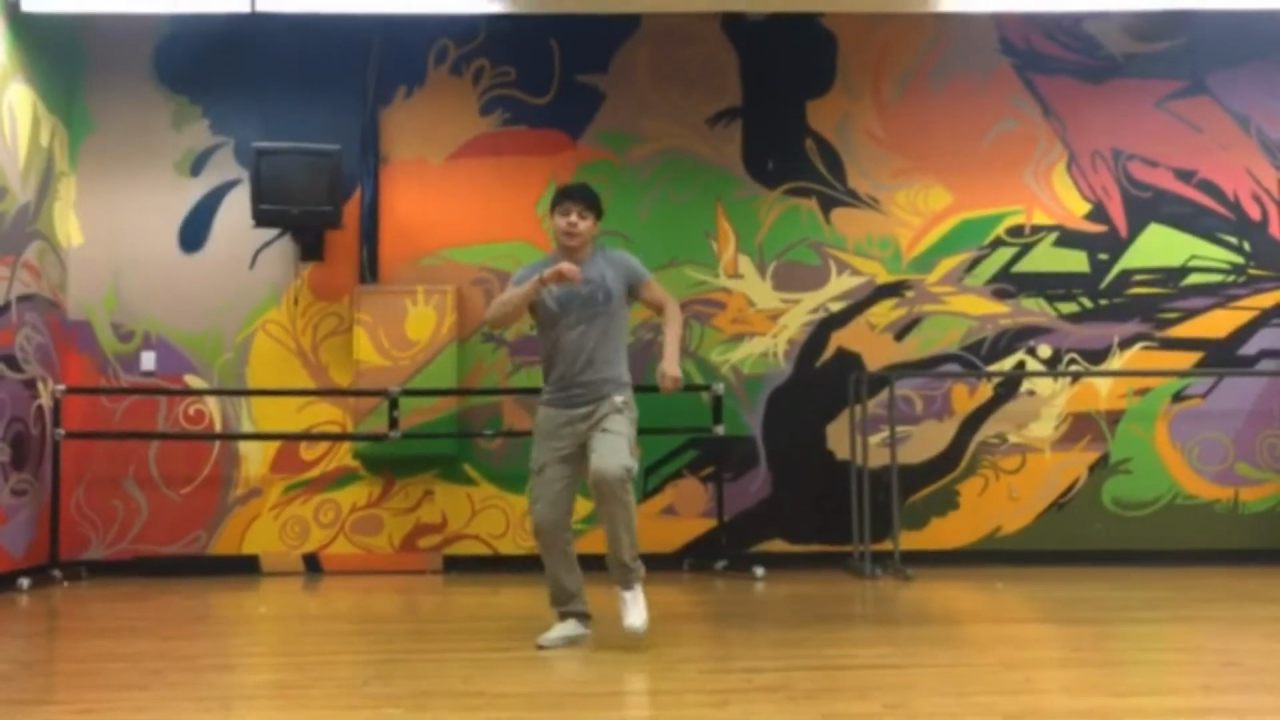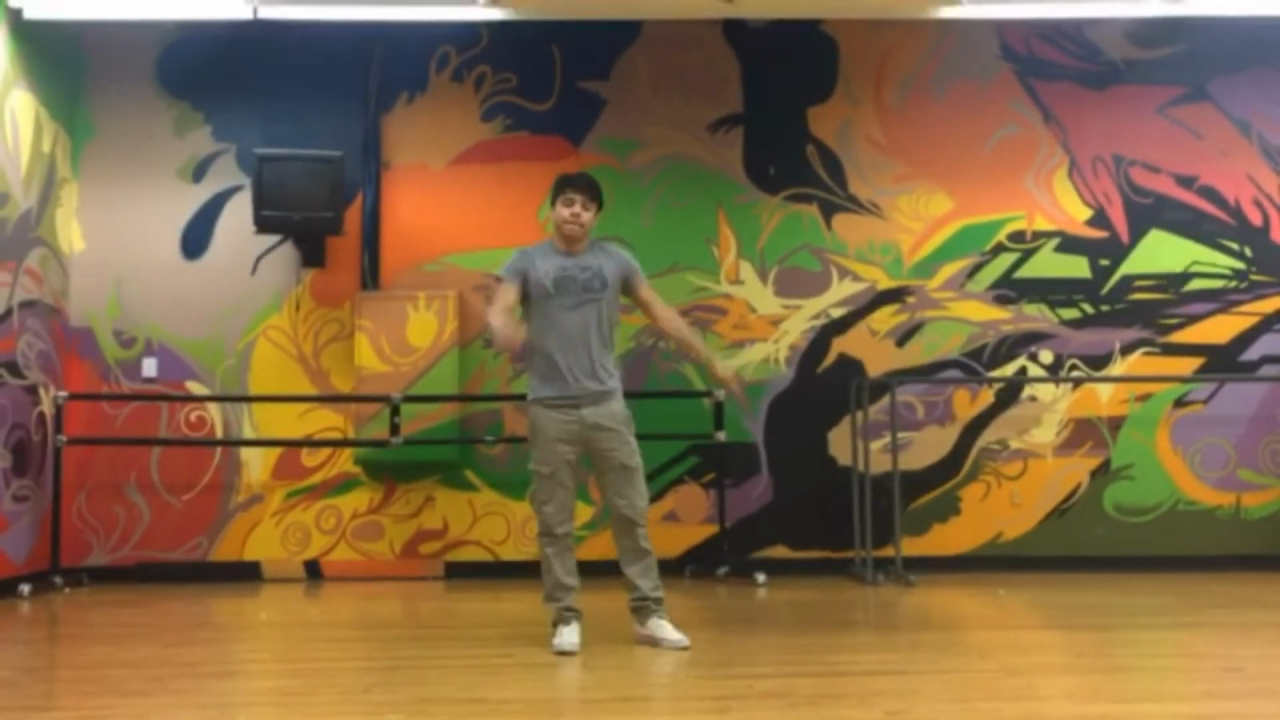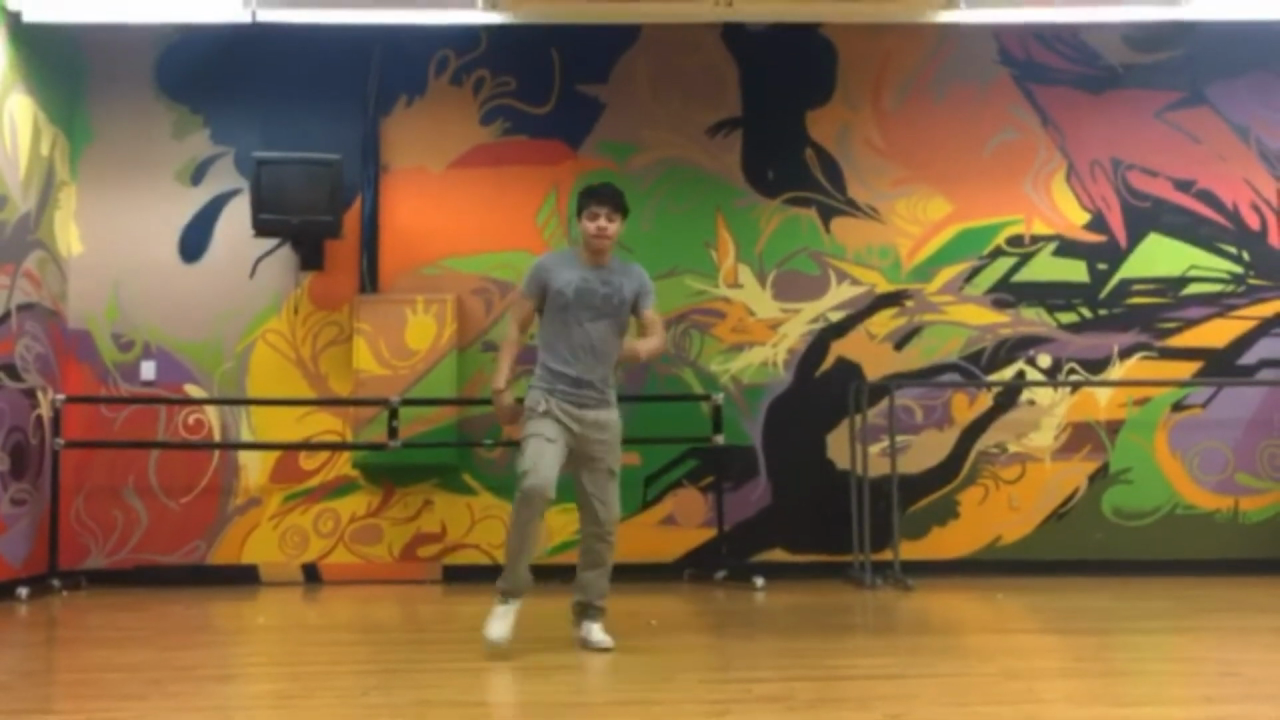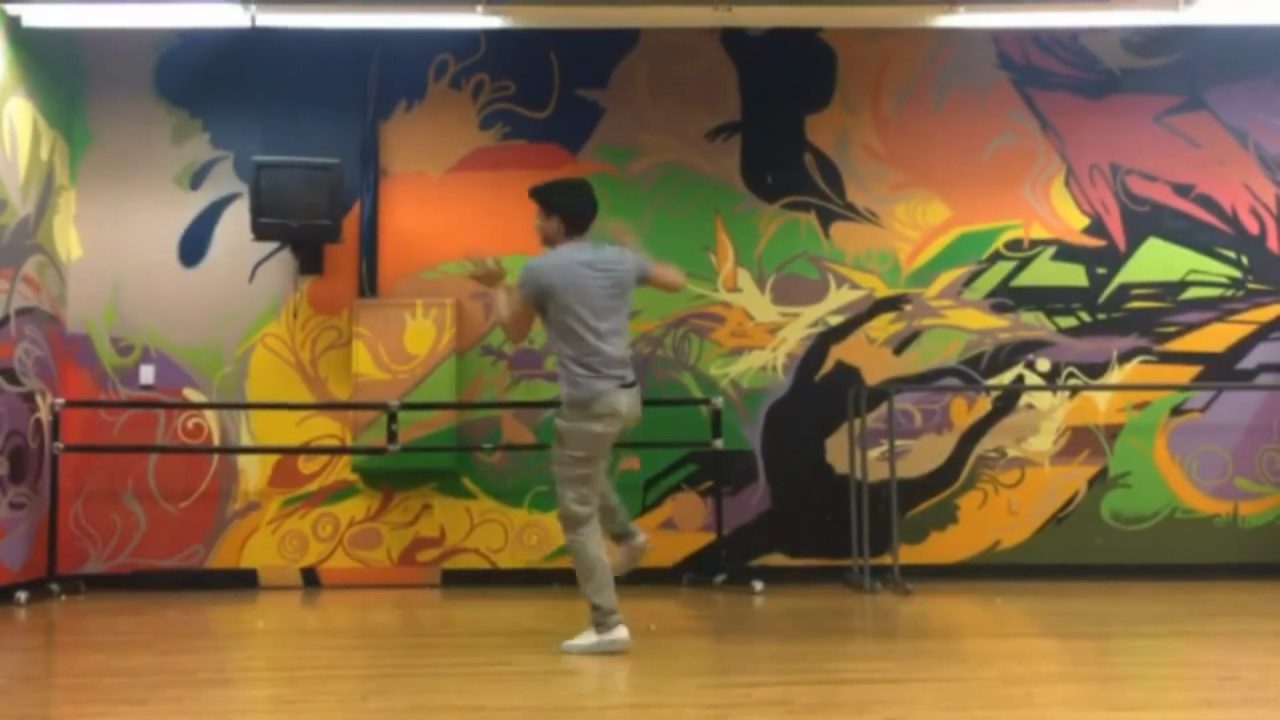
dt=0.5s
person 1, frame 1
left shoulder: (619, 264)
right shoulder: (534, 275)
left elbow: (669, 308)
right elbow: (495, 319)
left wrist: (670, 358)
right wrist: (543, 280)
left hip: (611, 404)
right hip: (556, 412)
left knee: (610, 474)
right knee: (547, 519)
left ankle: (629, 578)
right ankle: (573, 615)
person 1, frame 2
left shoulder: (615, 259)
right shoulder: (527, 261)
left elbow: (660, 315)
right elbow: (497, 311)
left wrist: (710, 359)
right wrist: (502, 331)
left hip: (607, 406)
right hip: (550, 410)
left knee: (631, 512)
right knee: (555, 521)
left ankle: (648, 614)
right ankle: (566, 619)
person 1, frame 3
left shoulder: (636, 279)
right shoulder: (550, 266)
left elbow: (659, 336)
right elbow: (517, 325)
left wrist: (640, 346)
right wrist: (502, 386)
left hip: (602, 412)
right hip: (549, 404)
left knee: (603, 519)
right knee: (536, 491)
left ankle: (588, 616)
right ankle: (510, 594)
person 1, frame 4
left shoulder: (537, 270)
right shoulder: (622, 258)
left elbow: (514, 332)
right elbow: (676, 281)
left wrist: (499, 287)
right wrist: (639, 249)
left hip: (588, 402)
right hip: (623, 395)
left knee: (576, 512)
left ankle: (608, 625)
right ankle: (625, 535)
